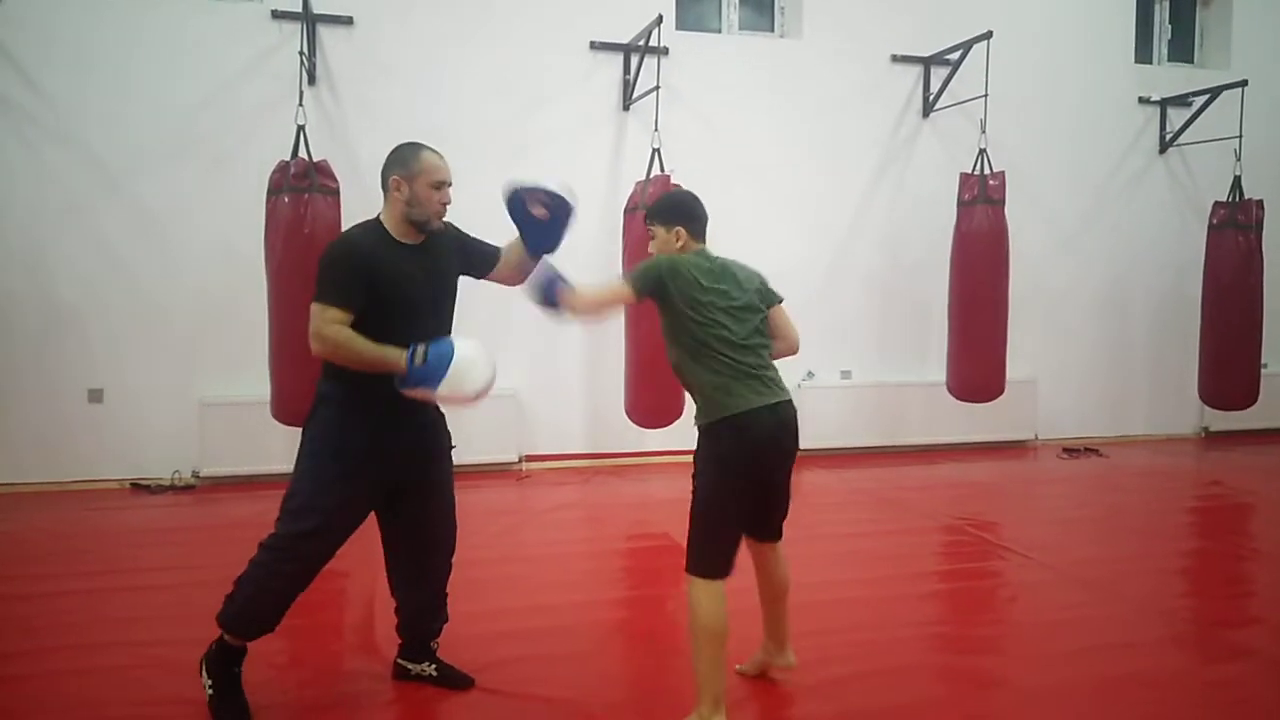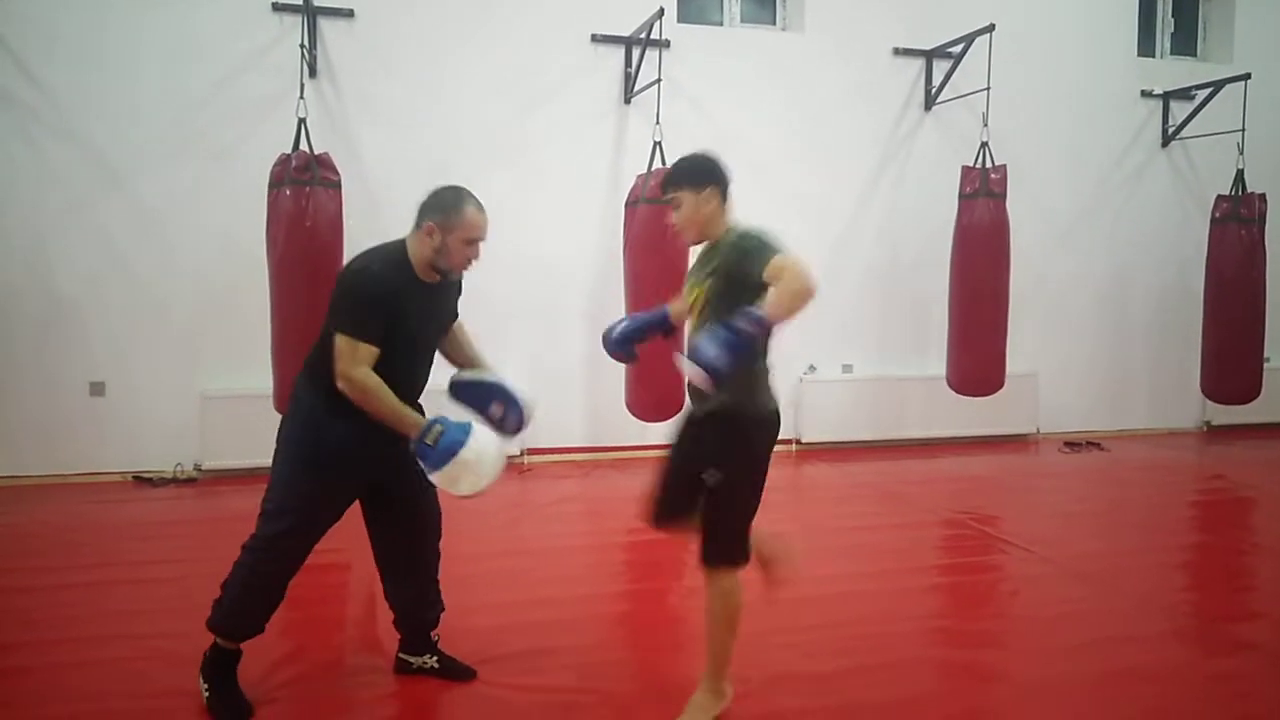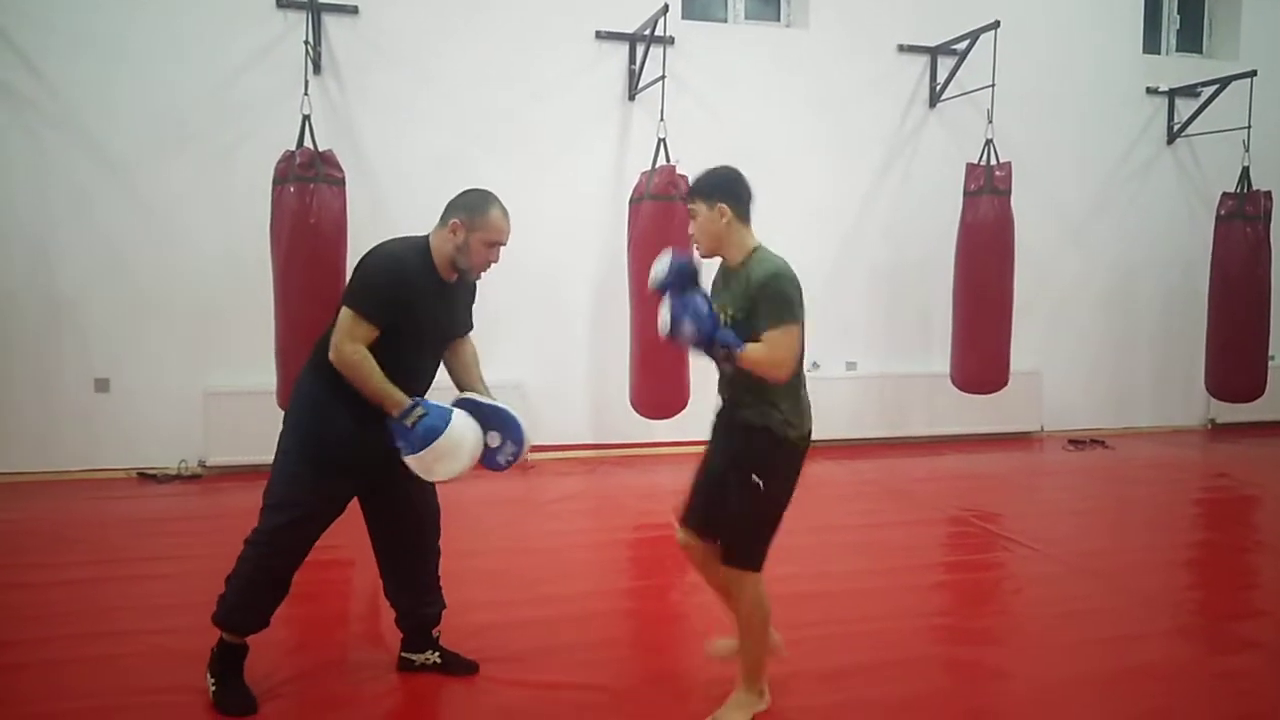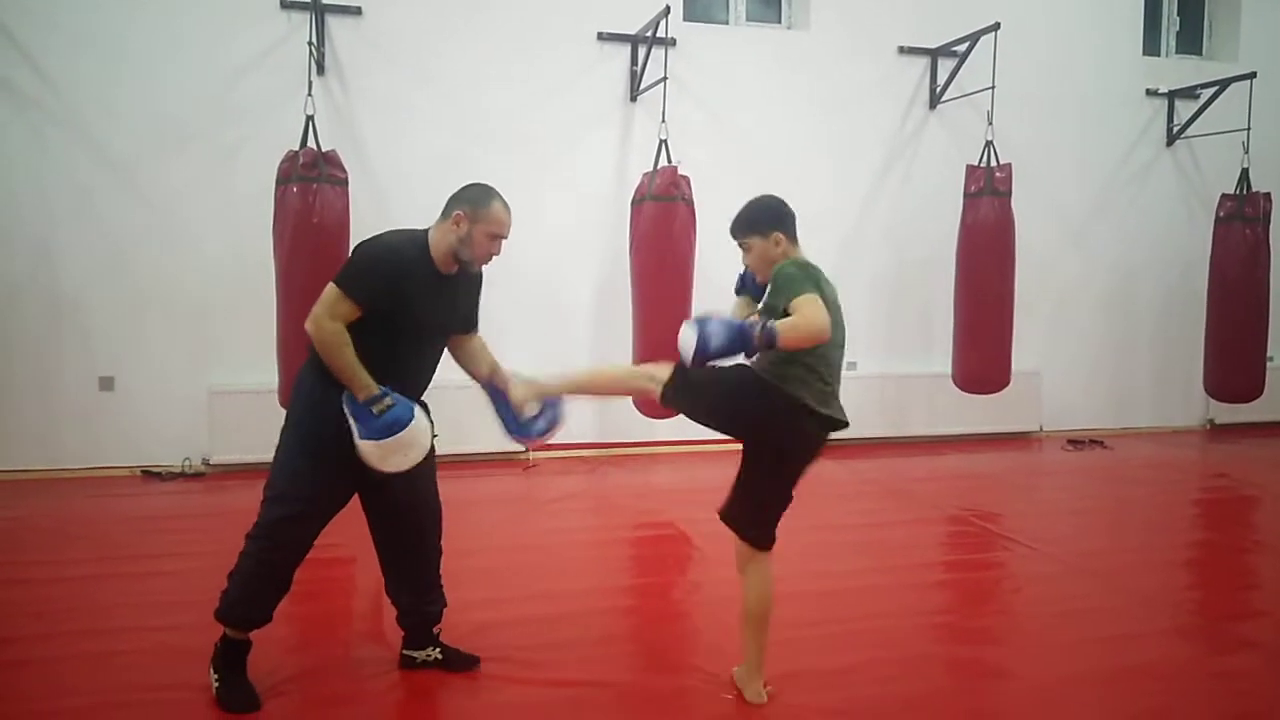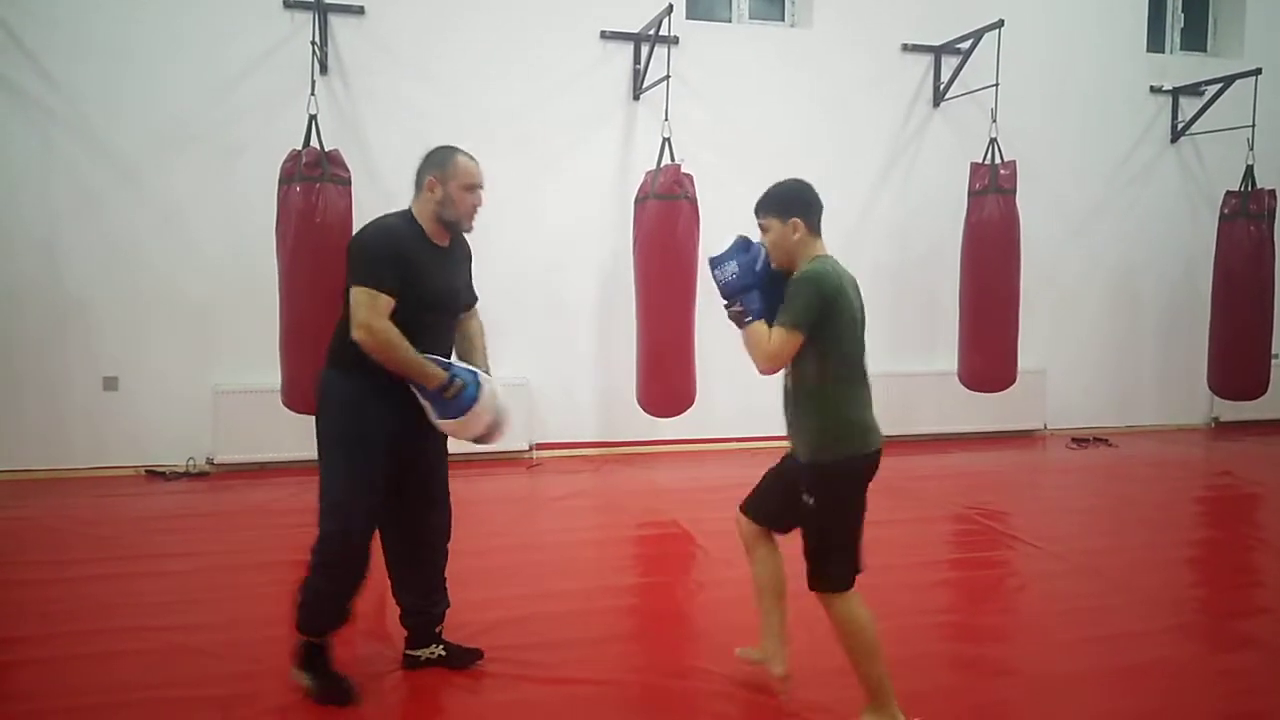
dt=0.4s
person 1, frame 1
left shoulder: (444, 242)
right shoulder: (354, 251)
left elbow: (509, 268)
right elbow: (324, 337)
left wrist: (536, 235)
right wrist: (404, 362)
left hip: (419, 422)
right hip: (351, 424)
left knee: (431, 539)
right knee: (303, 538)
left ankle: (416, 652)
right ankle: (226, 655)
person 1, frame 2
left shoulder: (446, 277)
right shoulder: (371, 277)
right elbow: (351, 376)
left wrist: (480, 378)
right wrist: (422, 428)
left hip: (394, 426)
right hip: (327, 425)
left knee: (417, 532)
right knee: (281, 542)
left ankle: (417, 646)
right ankle: (220, 661)
person 1, frame 3
left shoulder: (462, 280)
right shoulder: (391, 266)
left elbow: (456, 340)
right elbow: (344, 350)
left wrist: (481, 402)
right wrist: (405, 408)
left hip: (393, 420)
right hip: (329, 416)
left knee: (415, 528)
right knee: (284, 533)
left ankle: (419, 642)
right ankle: (227, 655)
person 1, frame 4
left shoulder: (467, 278)
right shoulder: (386, 256)
left elbow: (465, 340)
right elbow: (322, 323)
left wrist: (507, 386)
right wrist: (366, 394)
right hip: (331, 409)
left knee: (418, 525)
right knee: (284, 529)
left ankle: (420, 640)
right ankle: (230, 651)
person 1, frame 5
left shoulder: (458, 249)
right shoulder: (384, 241)
left elbow: (465, 318)
right elbow: (367, 329)
right wrist: (439, 380)
left hip: (418, 406)
right hip: (357, 403)
left knee: (426, 525)
right knee: (347, 529)
left ankle: (423, 638)
right ankle: (312, 648)
person 2, frame 1
left shoulder: (669, 271)
right shoulder: (746, 275)
left elbow: (597, 301)
right elbow: (789, 341)
left wrist: (557, 292)
left hip: (732, 429)
right hip: (779, 416)
left knee: (706, 572)
right knee: (764, 540)
right ankle: (778, 648)
person 2, frame 2
left shoulder: (744, 245)
right shoulder: (711, 254)
left elbow: (801, 283)
right elbow: (690, 306)
left wrist: (742, 332)
right wrist: (649, 322)
left hip: (738, 417)
right hip: (709, 411)
left knee: (721, 560)
right knee: (669, 514)
right ankle: (760, 548)
person 2, frame 3
left shoulder: (771, 276)
right shoulder: (730, 270)
left elbow: (780, 365)
right elbow: (730, 330)
left wrist: (713, 335)
right wrist: (687, 295)
left hip: (773, 437)
right hip: (738, 421)
left knee: (741, 567)
right knee: (695, 541)
right ankle: (758, 636)
person 2, frame 4
left shoulder: (794, 273)
right shoulder: (813, 282)
left elbow: (817, 328)
left wrist: (750, 332)
right wrist: (748, 295)
left hip: (774, 400)
right hip: (807, 426)
left knee: (653, 376)
right knee: (754, 549)
left ankle: (536, 389)
right ankle: (752, 676)
person 2, frame 5
left shoulder: (812, 279)
right shoulder: (829, 276)
left elbow: (768, 359)
right elbow: (787, 343)
left wrist: (745, 298)
right wrist: (757, 295)
left hip: (837, 454)
right hip: (826, 445)
left knee: (833, 586)
right knee: (752, 522)
right ankle: (773, 649)
